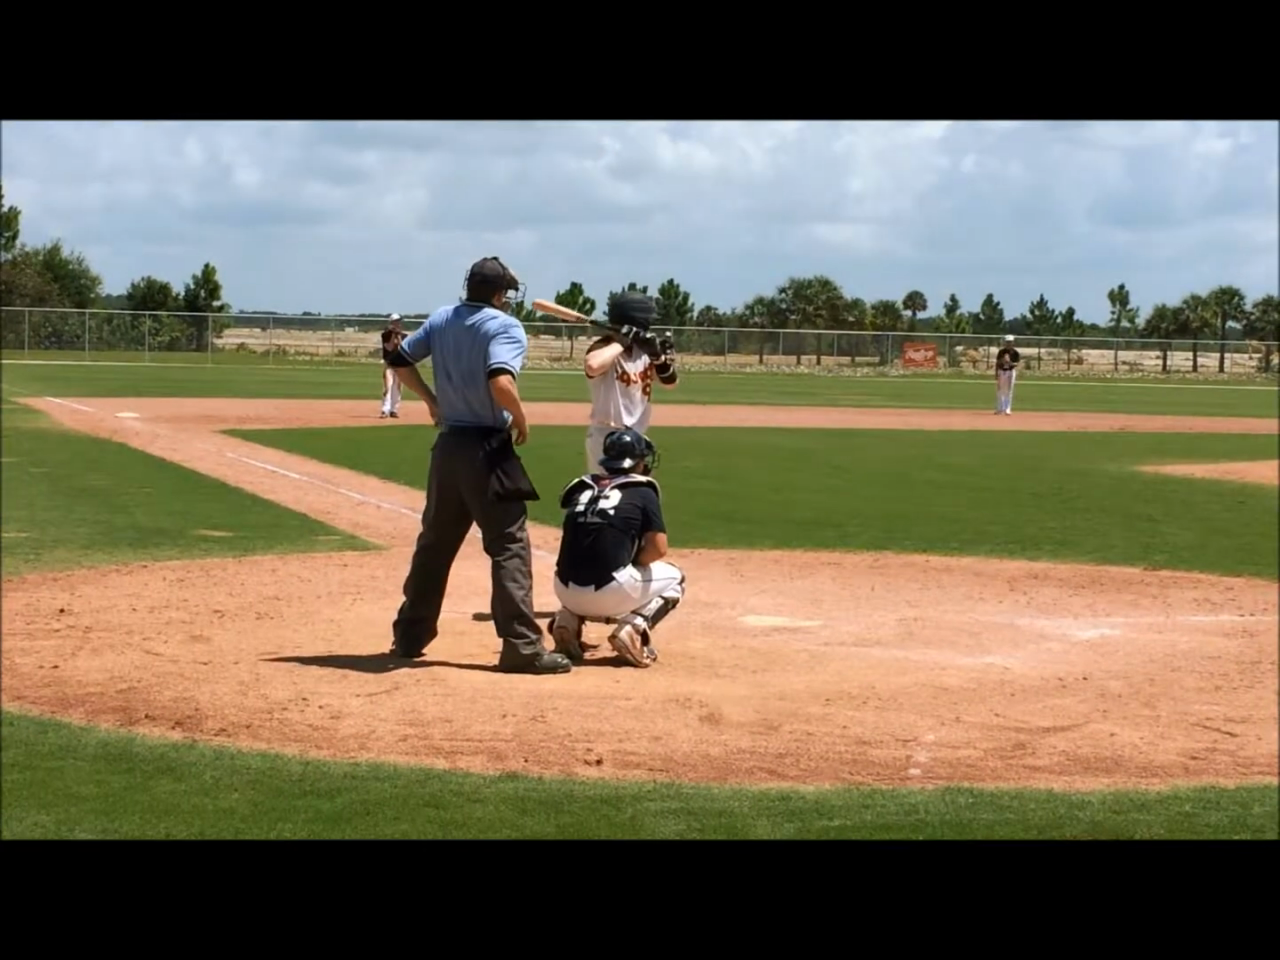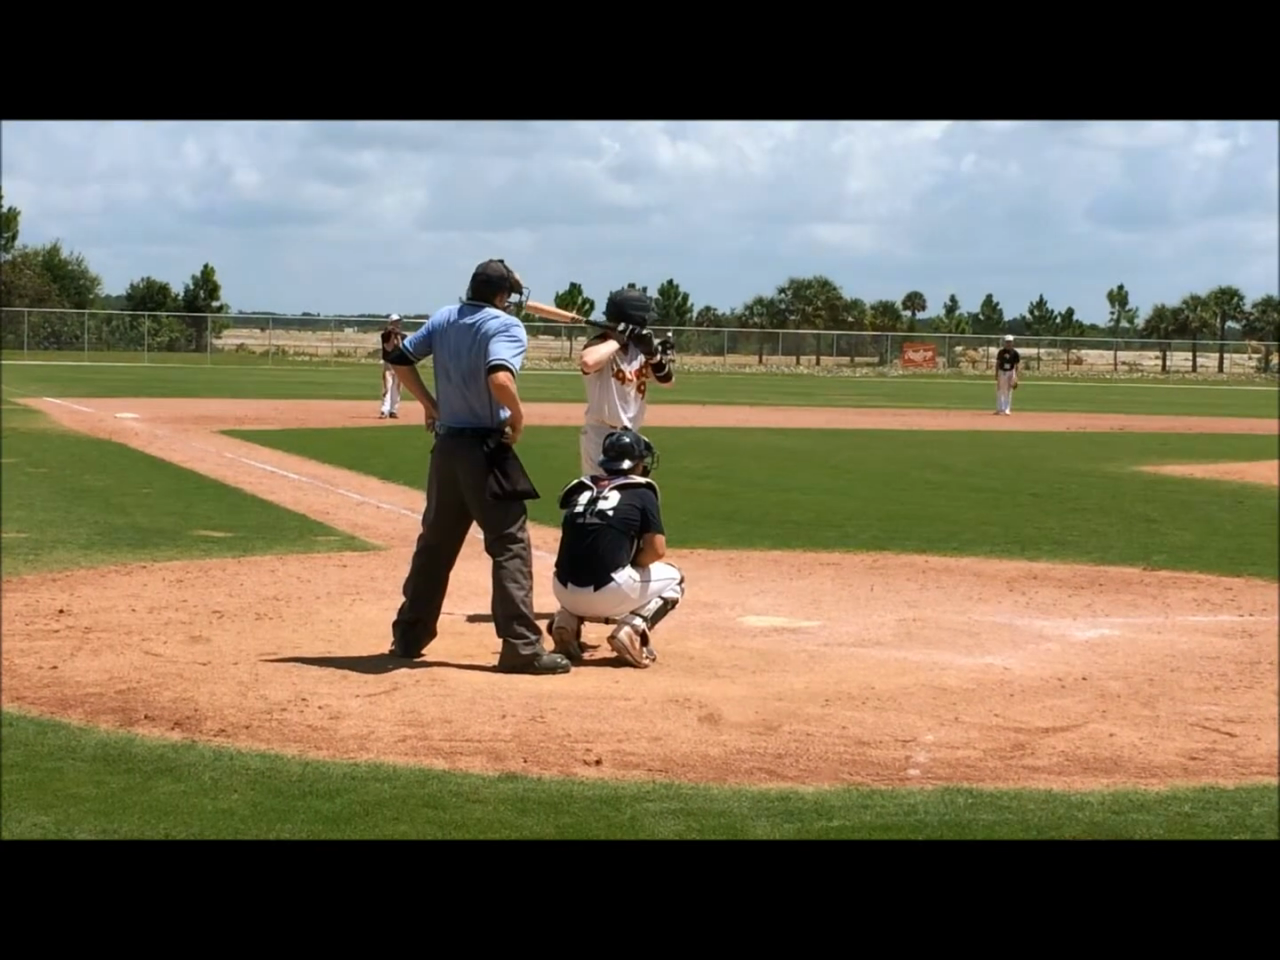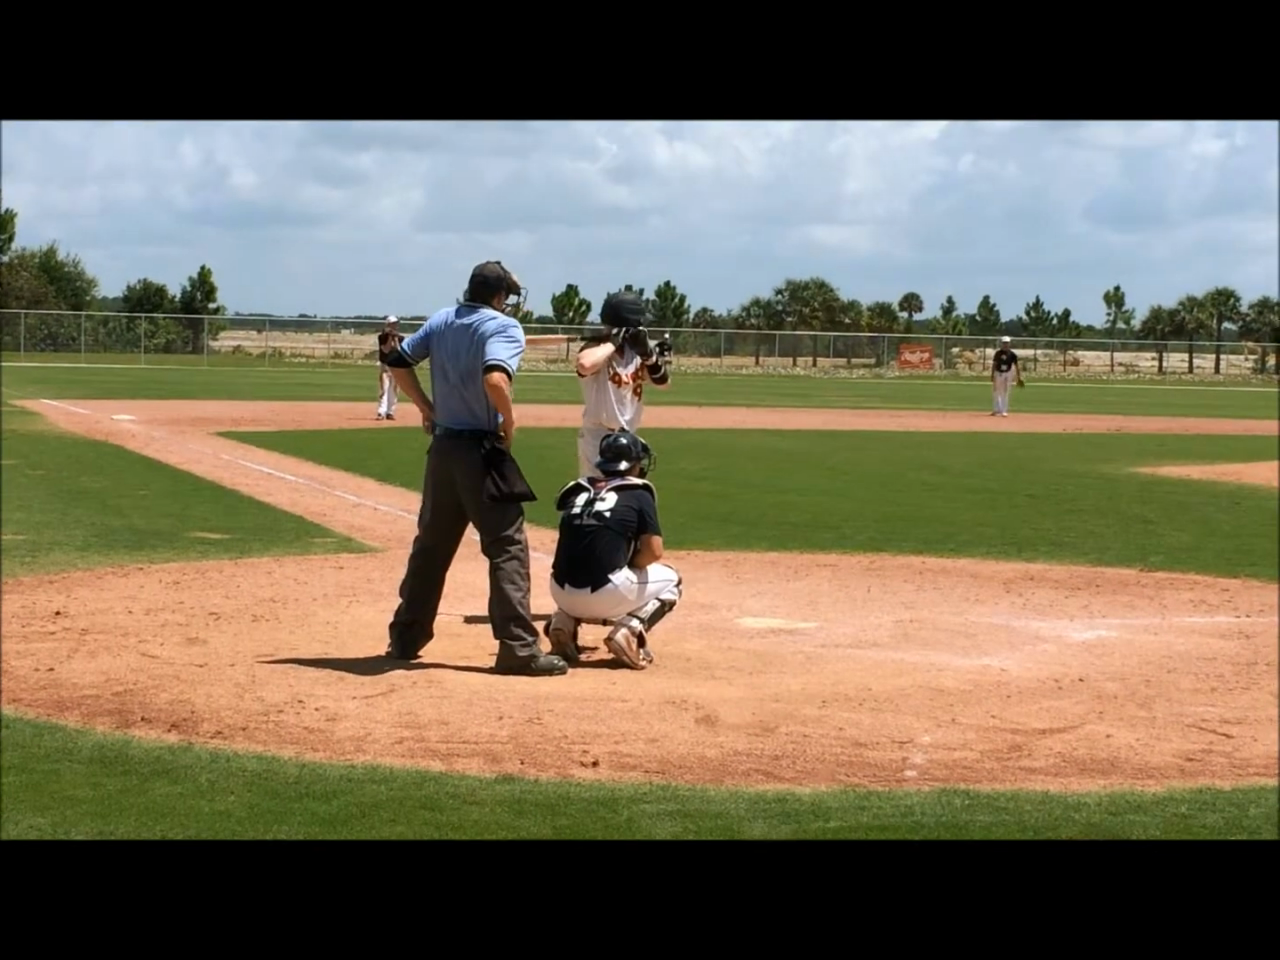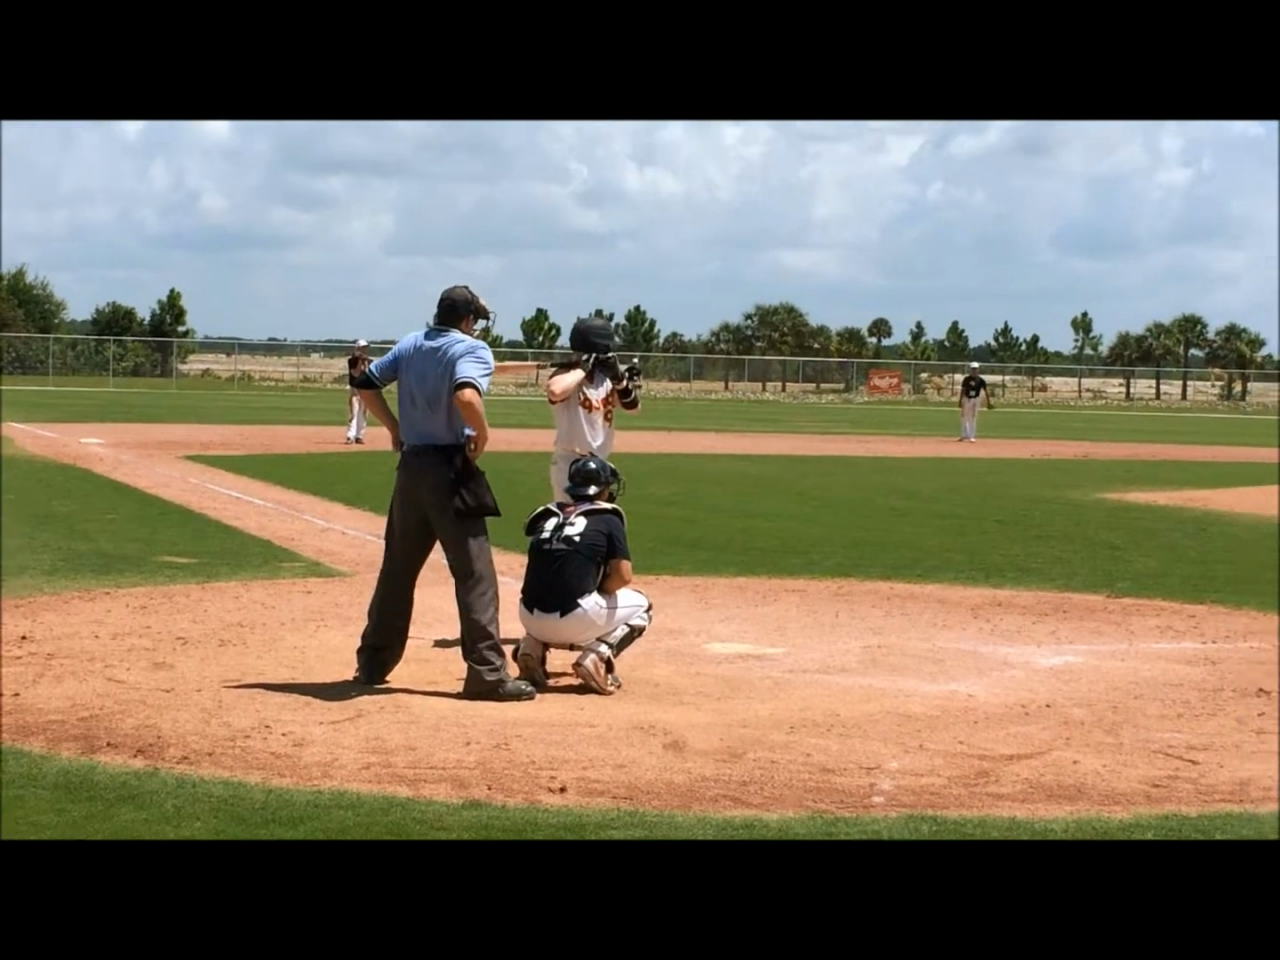
dt=0.2s
person 1, frame 1
left shoulder: (440, 319)
right shoulder: (505, 326)
left elbow: (400, 361)
right elbow: (501, 383)
right wrist: (521, 420)
left hip: (448, 445)
right hip: (487, 448)
left knee: (434, 543)
right knee: (509, 547)
left ankle: (409, 636)
right ankle: (522, 648)
person 1, frame 2
left shoulder: (443, 318)
right shoulder: (506, 326)
left elbow: (400, 359)
right elbow: (499, 379)
left wrist: (429, 405)
right wrist: (517, 417)
left hip: (446, 446)
right hip: (485, 448)
left knee: (435, 544)
right knee: (510, 546)
left ankle: (409, 637)
right ankle: (522, 648)
person 1, frame 3
left shoulder: (440, 320)
right shoulder: (504, 327)
left elbow: (398, 362)
right elbow: (494, 380)
left wrist: (426, 409)
right wrist: (509, 423)
left hip: (443, 447)
right hip: (480, 450)
left knee: (431, 546)
right knee: (507, 548)
left ankle: (405, 638)
right ankle: (519, 650)
person 1, frame 4
left shoulder: (410, 344)
right shoulder: (472, 348)
left elbow: (366, 384)
right elbow: (466, 398)
left wrist: (394, 428)
right wrist: (482, 434)
left hip: (411, 467)
right hip: (449, 469)
left knee: (397, 568)
right knee: (474, 570)
left ankle: (372, 663)
right ankle: (487, 674)
person 2, frame 1
left shoulder: (581, 488)
right shoulder: (643, 491)
right elbow: (658, 548)
left hip: (566, 591)
right hip: (609, 592)
right knee: (673, 578)
left ankle: (568, 619)
right ankle: (634, 628)
person 2, frame 2
left shoulder: (580, 489)
right shoulder: (641, 492)
right elbow: (656, 550)
left hip: (564, 592)
right hip: (608, 593)
right knee: (673, 578)
left ankle: (568, 620)
right ankle: (633, 629)
person 2, frame 3
left shoulder: (578, 490)
right shoulder: (639, 494)
right elbow: (654, 552)
left hip: (562, 593)
right hip: (605, 594)
right knee: (671, 580)
left ankle: (564, 622)
right ankle: (630, 631)
person 2, frame 4
left shoulder: (546, 516)
right shoulder: (608, 518)
right elbow: (623, 577)
left hip: (531, 618)
right hip: (574, 619)
right knee: (641, 605)
left ankle: (533, 646)
right ankle: (598, 656)
person 3, frame 1
left shoulder: (643, 350)
right shoulder: (604, 348)
left elbow: (670, 381)
right elbow: (592, 366)
left wrist: (657, 354)
right wrist: (621, 341)
right hip: (606, 438)
person 3, frame 2
left shoulder: (639, 347)
right shoulder: (600, 345)
left elbow: (666, 379)
right elbow: (588, 362)
left wrist: (653, 353)
right wrist: (617, 339)
right hip: (600, 435)
person 3, frame 3
left shoulder: (634, 349)
right shoulder: (596, 348)
left elbow: (662, 381)
right elbow: (585, 365)
left wrist: (647, 354)
right wrist: (613, 341)
right hip: (598, 438)
person 3, frame 4
left shoulder: (605, 375)
right shoulder: (566, 374)
left elbow: (632, 406)
right elbow: (555, 391)
left wrist: (618, 378)
right wrist: (583, 368)
right hip: (570, 464)
